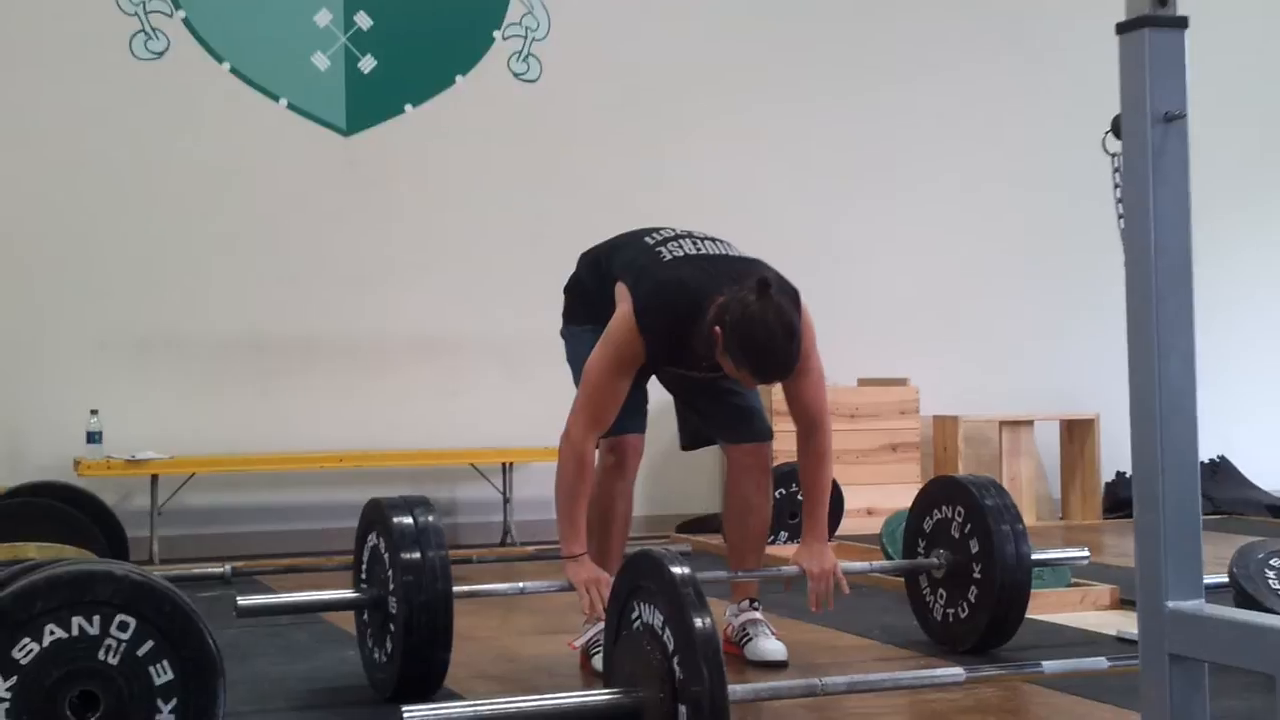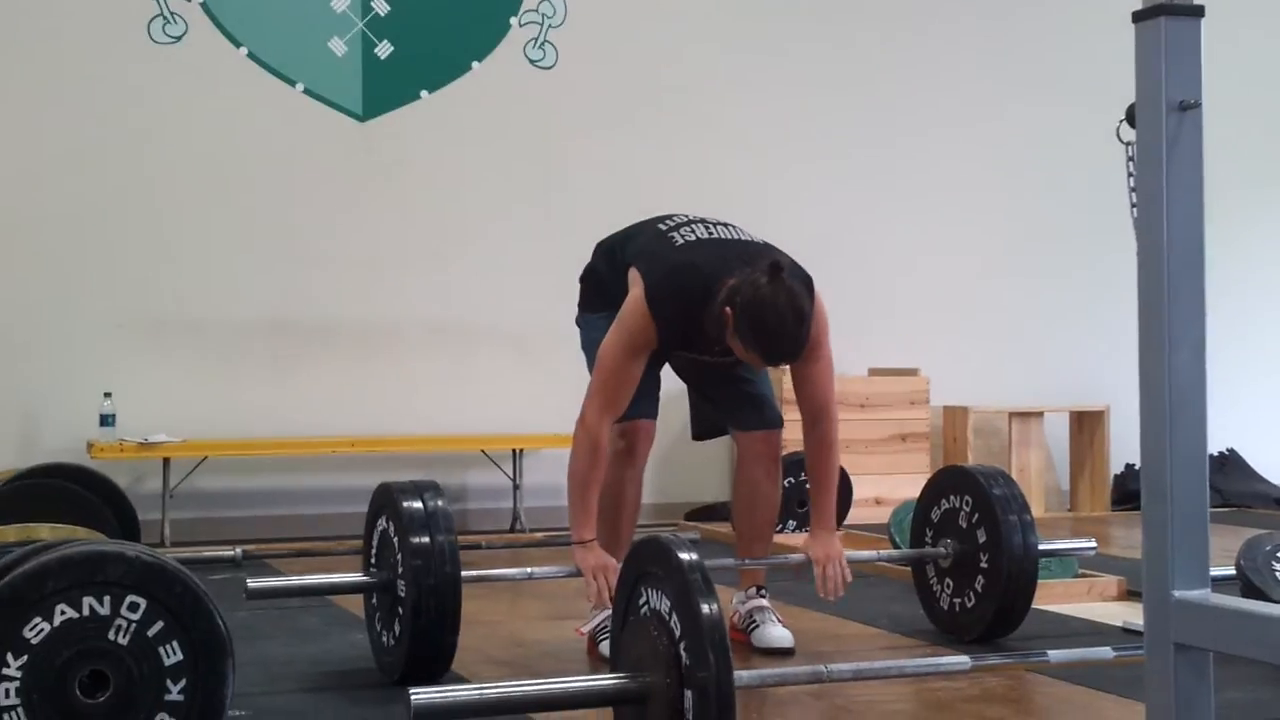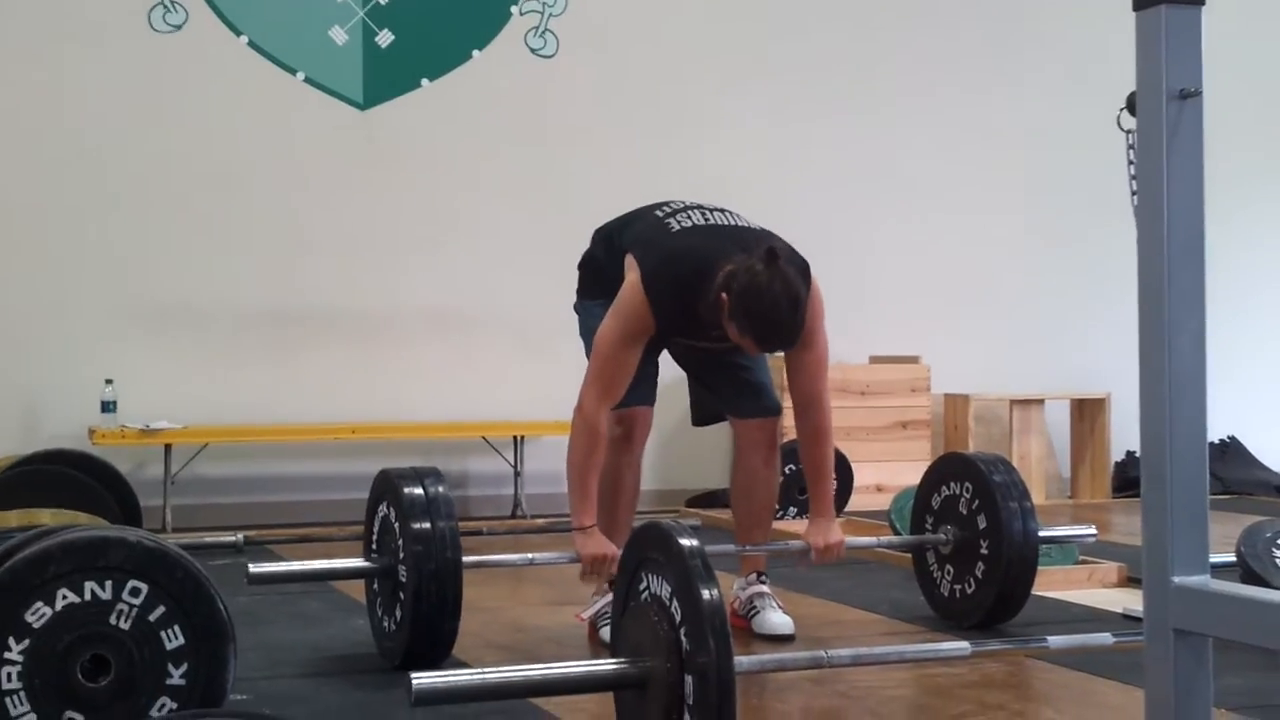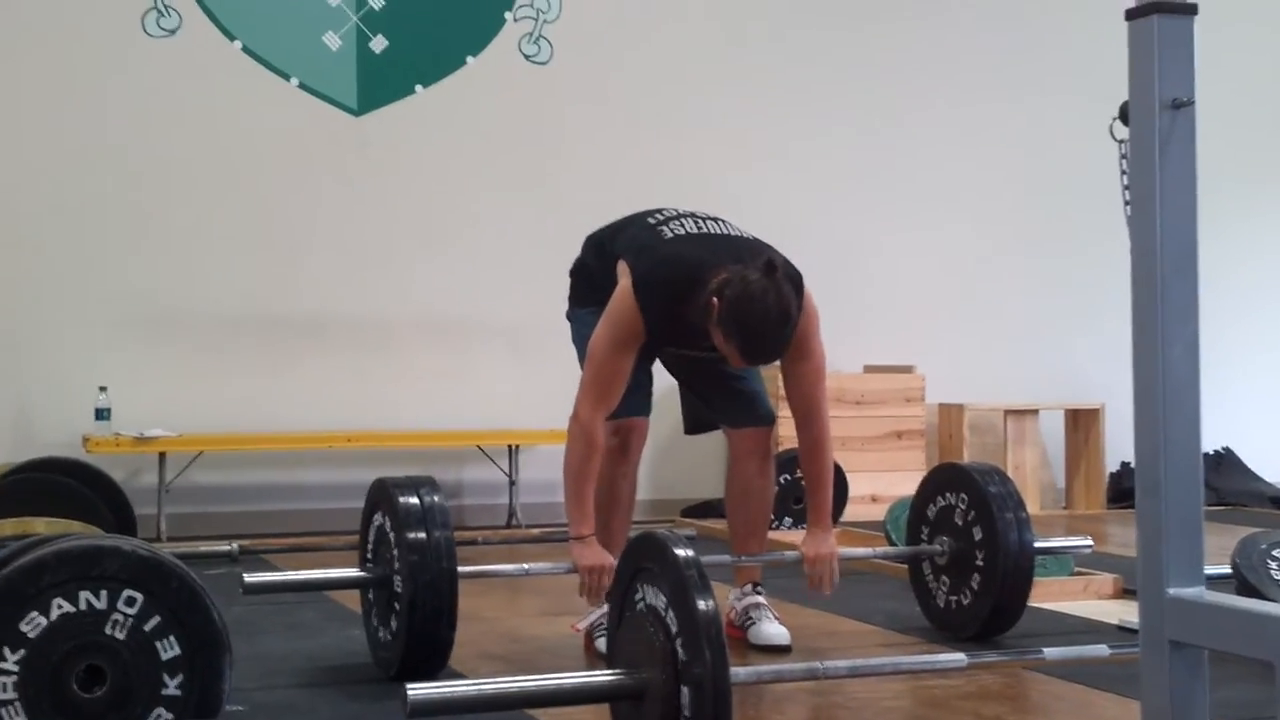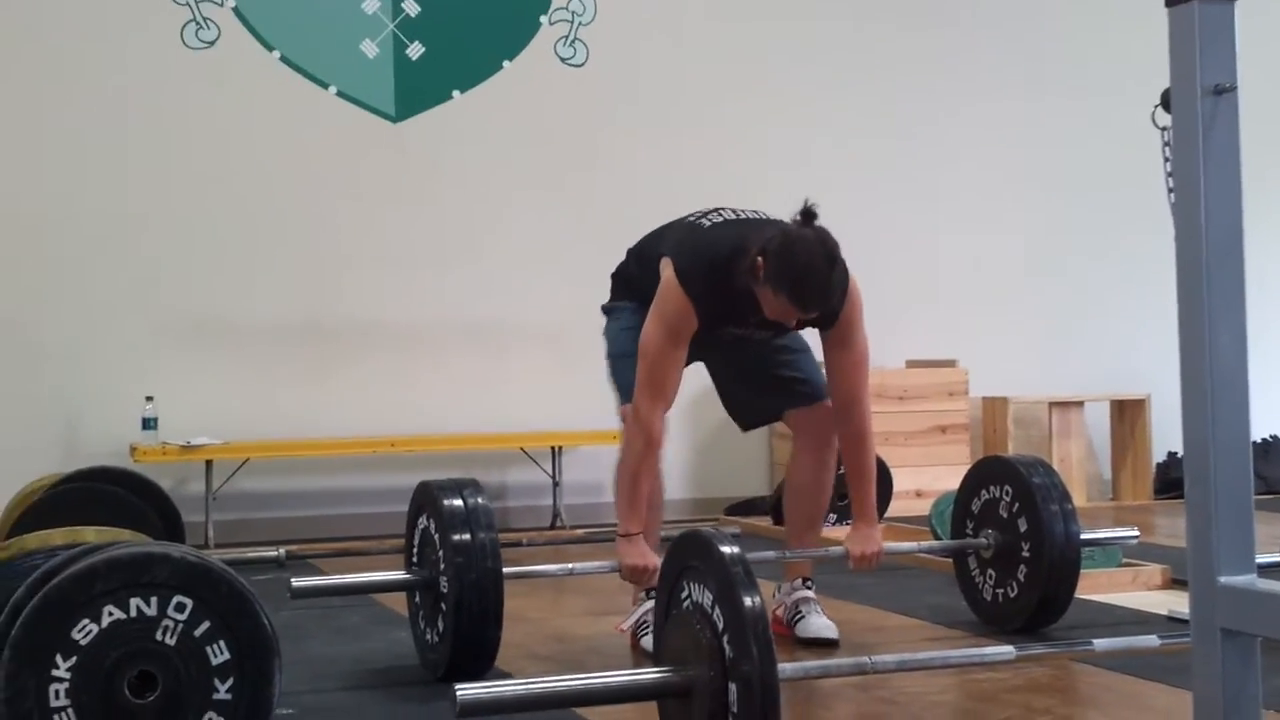
dt=0.5s
person 1, frame 1
left shoulder: (786, 317)
right shoulder: (637, 318)
left elbow: (814, 428)
right elbow: (579, 434)
left wrist: (815, 540)
right wrist: (575, 555)
left hip: (701, 313)
right hip: (598, 308)
left knee: (754, 448)
right knee: (621, 447)
left ankle: (744, 614)
right ankle: (602, 623)
person 1, frame 2
left shoulder: (800, 305)
right shoulder: (651, 301)
left elbow: (820, 420)
right elbow: (595, 420)
left wrist: (824, 530)
right wrist: (584, 541)
left hip: (711, 322)
right hip: (614, 298)
left knee: (764, 437)
right knee: (633, 434)
left ankle: (751, 602)
right ankle: (609, 609)
person 1, frame 3
left shoulder: (797, 290)
right shoulder: (646, 288)
left elbow: (812, 408)
right elbow: (593, 407)
left wrist: (823, 516)
right wrist: (585, 527)
left hip: (708, 294)
right hip: (612, 283)
left knee: (762, 424)
right knee: (629, 421)
left ankle: (752, 588)
right ankle: (610, 595)
person 1, frame 4
left shoulder: (792, 304)
right shoulder: (636, 293)
left elbow: (812, 419)
right elbow: (590, 415)
left wrist: (820, 527)
right wrist: (582, 537)
left hip: (697, 314)
right hip: (602, 291)
left knee: (756, 432)
right knee: (625, 431)
left ankle: (747, 598)
right ankle: (606, 606)
person 1, frame 5
left shoulder: (836, 288)
right shoulder: (687, 277)
left elbow: (852, 410)
right elbow: (648, 414)
left wrist: (865, 522)
right wrist: (631, 536)
left hip: (749, 326)
right hip: (646, 301)
left knee: (819, 419)
right knee: (637, 416)
left ankle: (796, 594)
right ankle: (649, 603)
